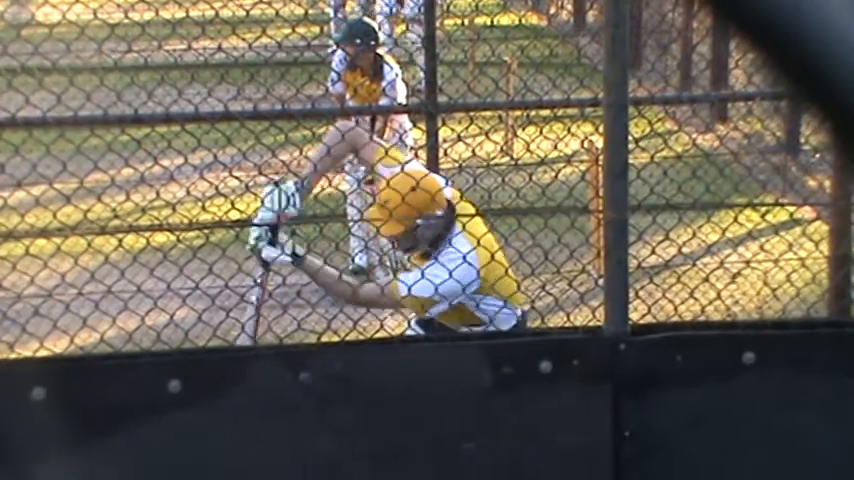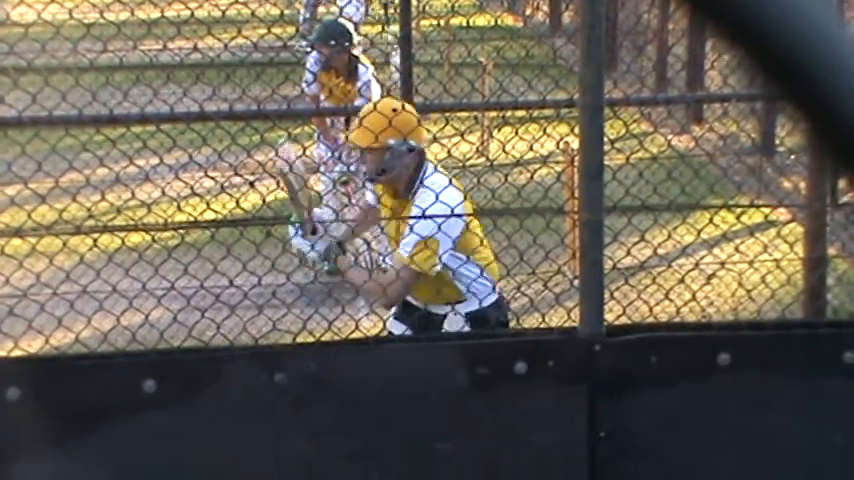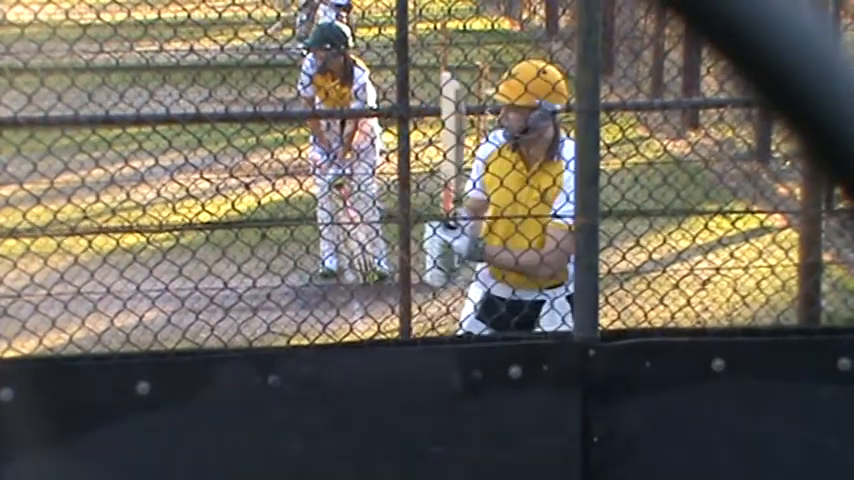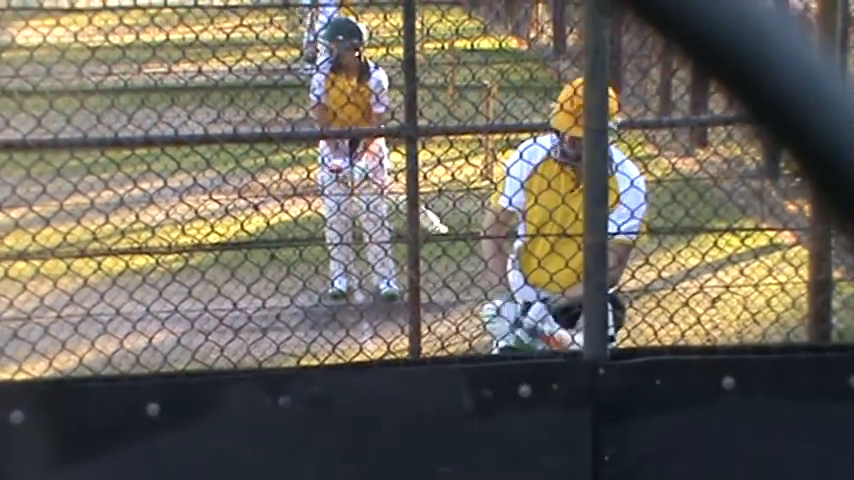
dt=0.5s
person 1, frame 1
left shoulder: (456, 267)
right shoulder: (417, 183)
left elbow: (364, 295)
right elbow: (348, 133)
left wrist: (294, 257)
right wrist: (298, 188)
right hip: (442, 317)
person 1, frame 2
left shoulder: (437, 206)
right shoulder: (388, 173)
left elbow: (387, 294)
right elbow: (367, 216)
left wrist: (335, 257)
right wrist: (332, 243)
left hip: (469, 317)
right hip: (418, 305)
person 1, frame 3
left shoulder: (572, 169)
right shoulder: (493, 147)
left elbow: (548, 264)
right elbow: (472, 211)
left wrist: (477, 251)
right wrist: (453, 237)
left hip: (550, 304)
right hip: (493, 293)
person 1, frame 4
left shoulder: (626, 182)
right shoulder: (529, 157)
left elbow: (612, 267)
right elbow: (493, 232)
left wrist: (557, 308)
right wrist: (503, 299)
right hip: (525, 296)
person 2, frame 1
left shoulder: (389, 72)
right shoulder: (342, 60)
left elbow: (384, 118)
right elbow: (339, 103)
left hip: (390, 127)
right hip: (356, 125)
right knee: (356, 189)
right ankle: (361, 254)
person 2, frame 2
left shoulder: (362, 72)
right shoulder: (315, 61)
right elbow: (312, 101)
left wrist: (345, 156)
right wrist: (326, 140)
right hip: (328, 121)
right knee: (330, 187)
person 2, frame 3
left shoulder: (359, 74)
right shoulder: (311, 64)
left elbow: (354, 120)
right elbow: (308, 105)
left wrist: (342, 158)
right wrist: (321, 143)
left hip: (361, 125)
right hip: (326, 124)
left knee: (365, 189)
right knee: (325, 190)
left ankle: (377, 259)
right ankle: (330, 257)
person 2, frame 4
left shoulder: (375, 76)
right shoulder: (324, 72)
left elbow: (378, 119)
right elbow: (319, 112)
left wrist: (362, 156)
right wrist: (335, 151)
left hip: (369, 144)
right hip: (333, 144)
left knee: (375, 211)
right knee: (336, 212)
left ankle: (386, 278)
right ankle: (340, 277)
